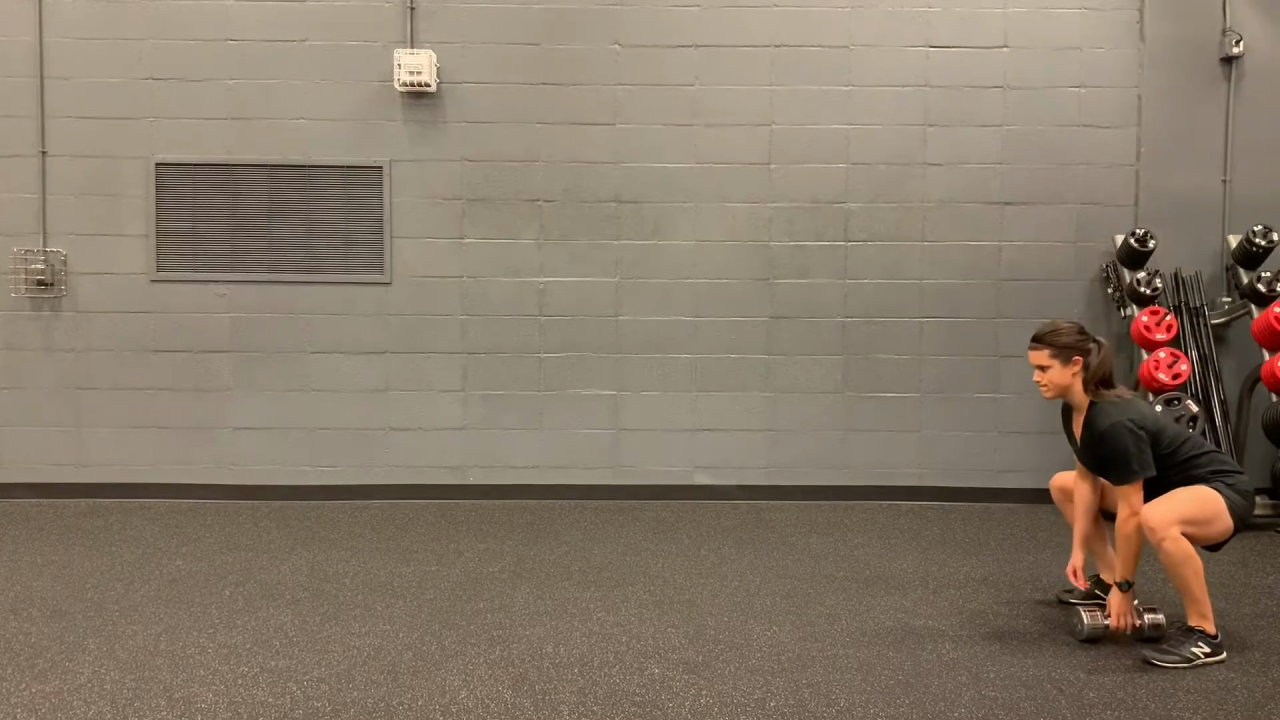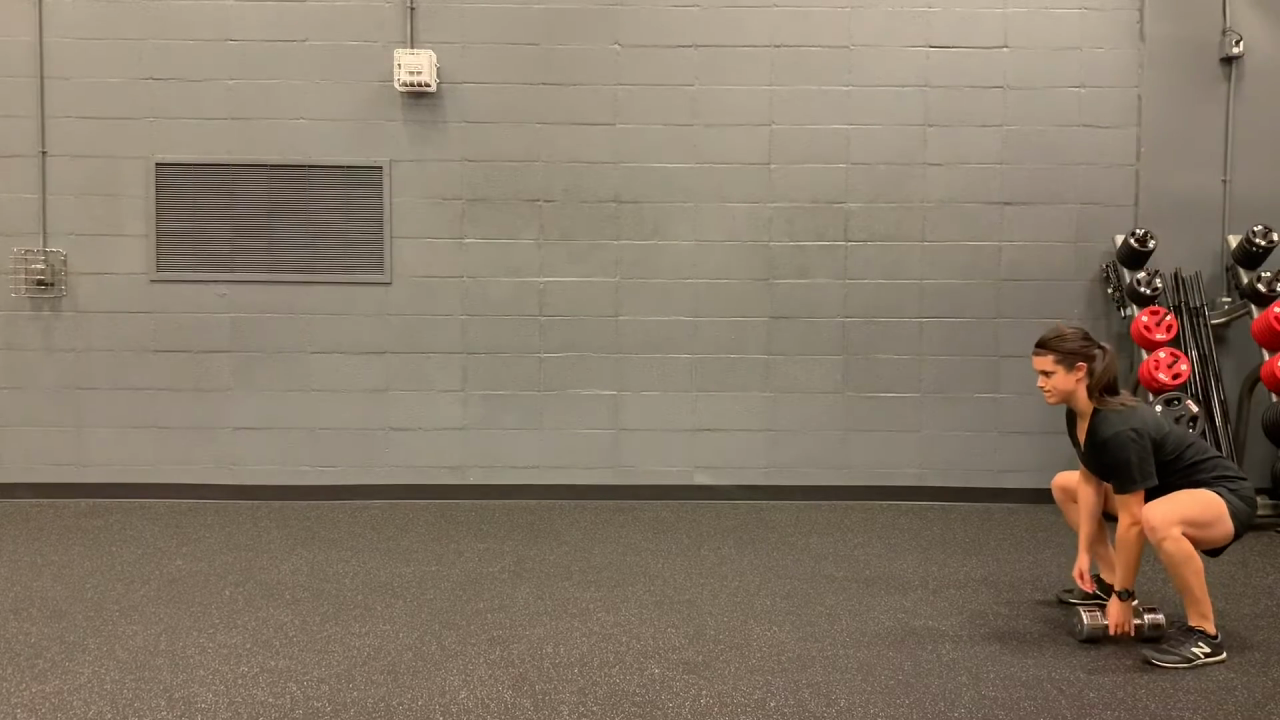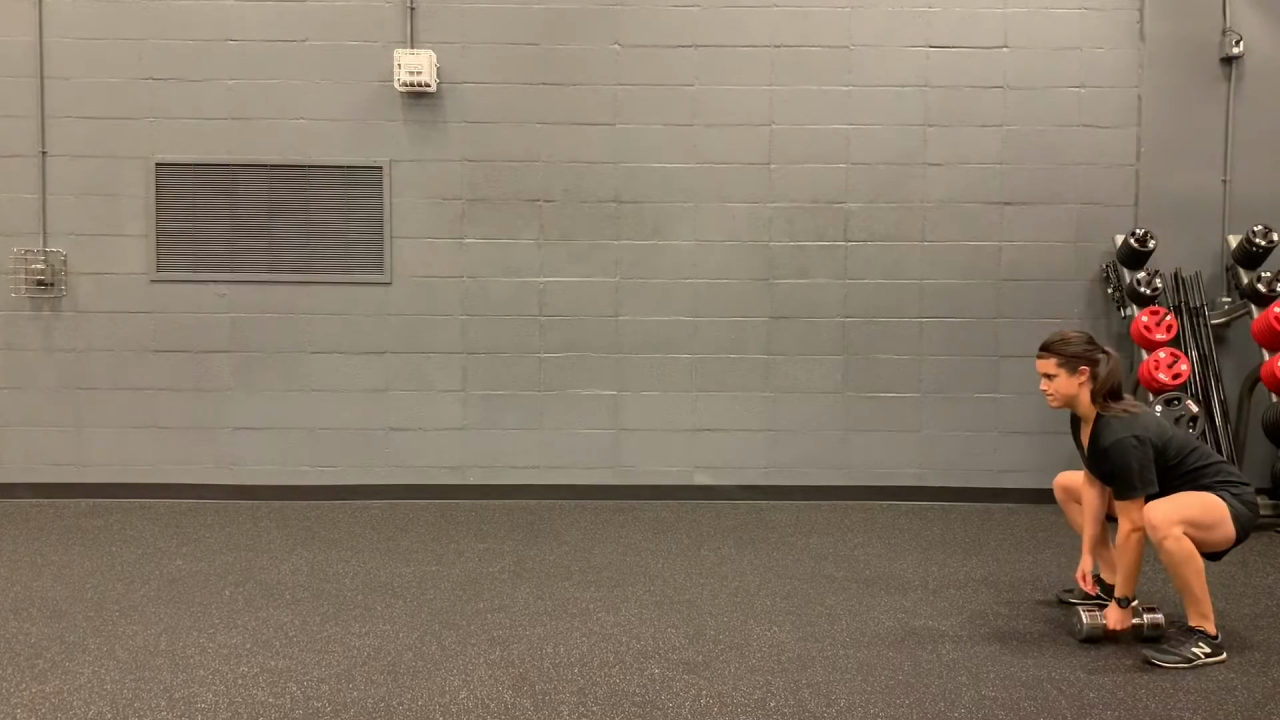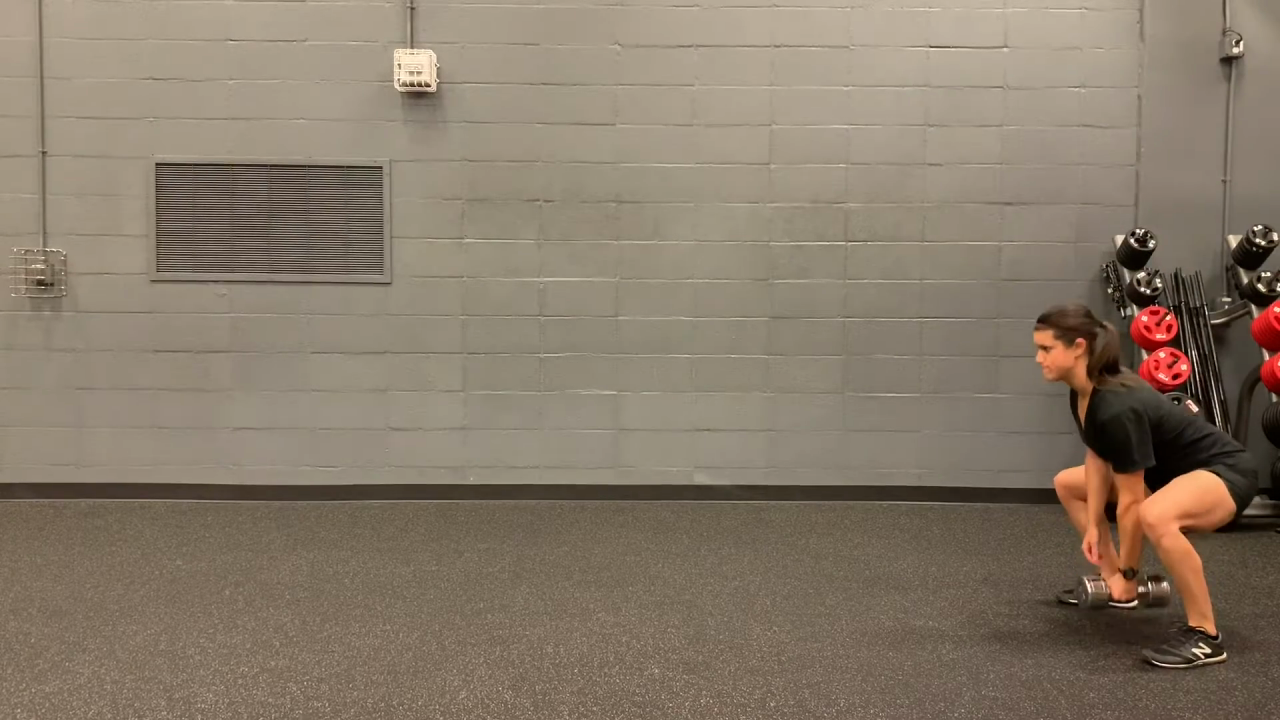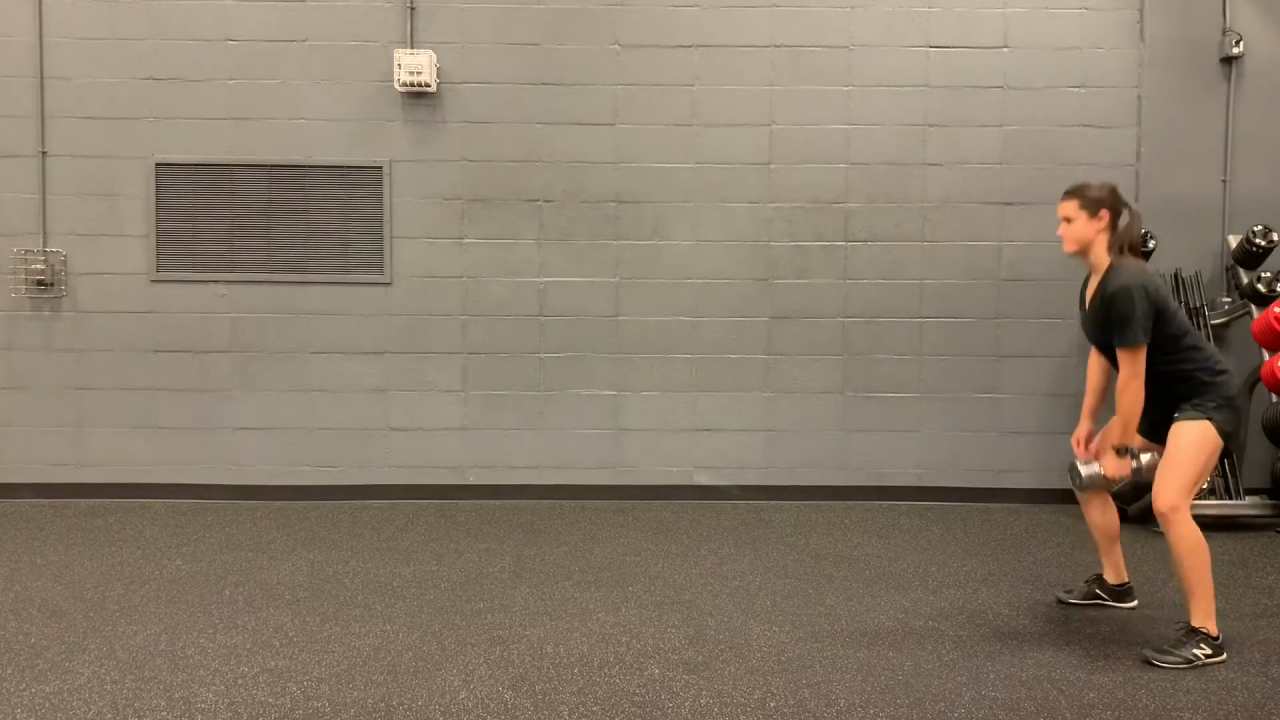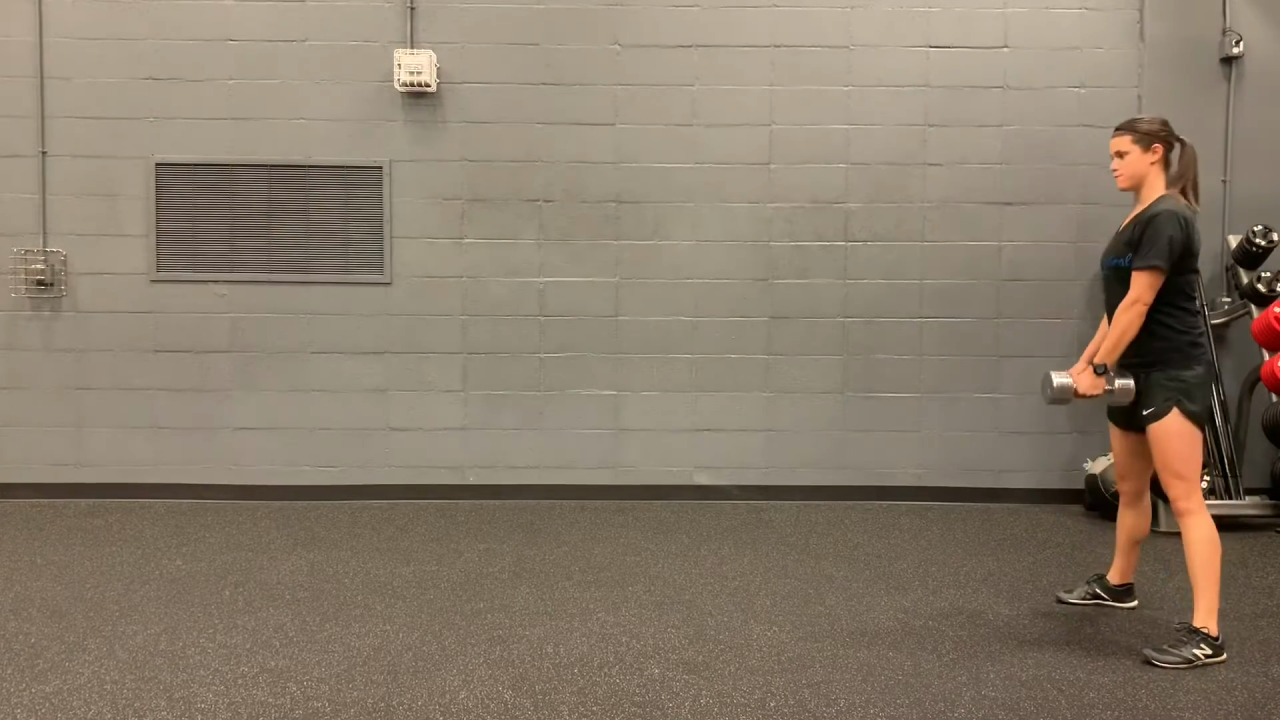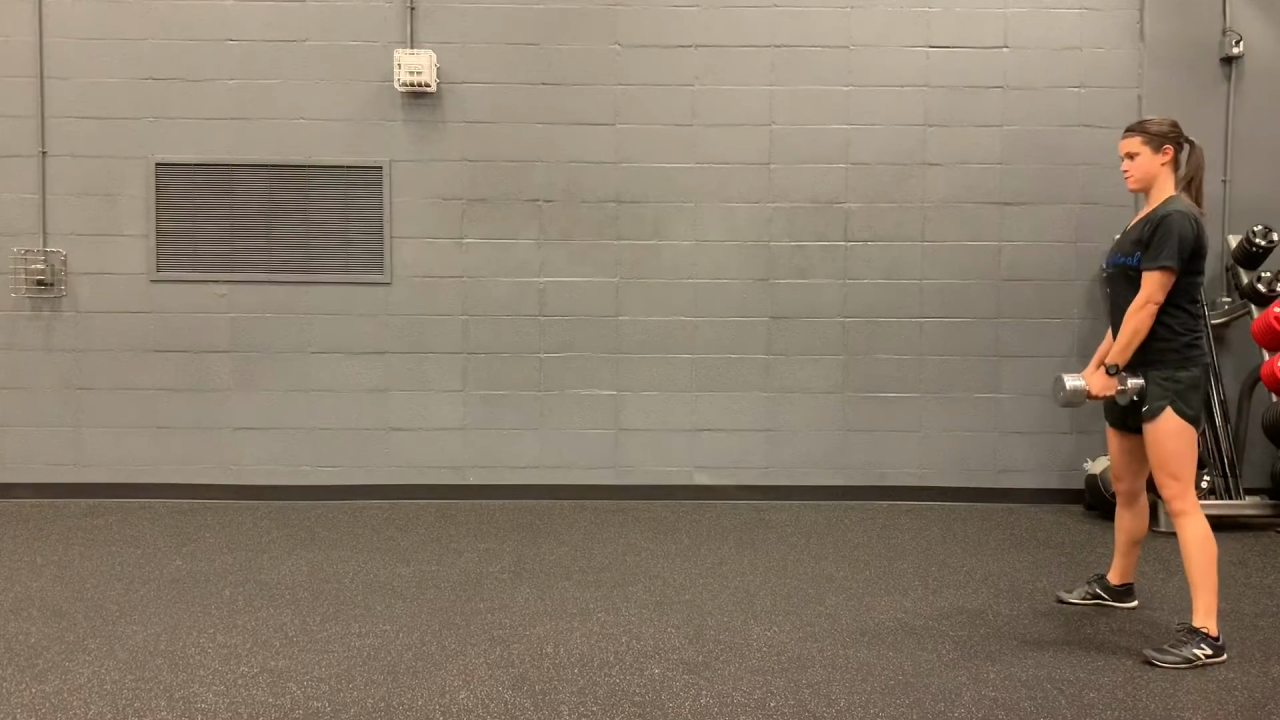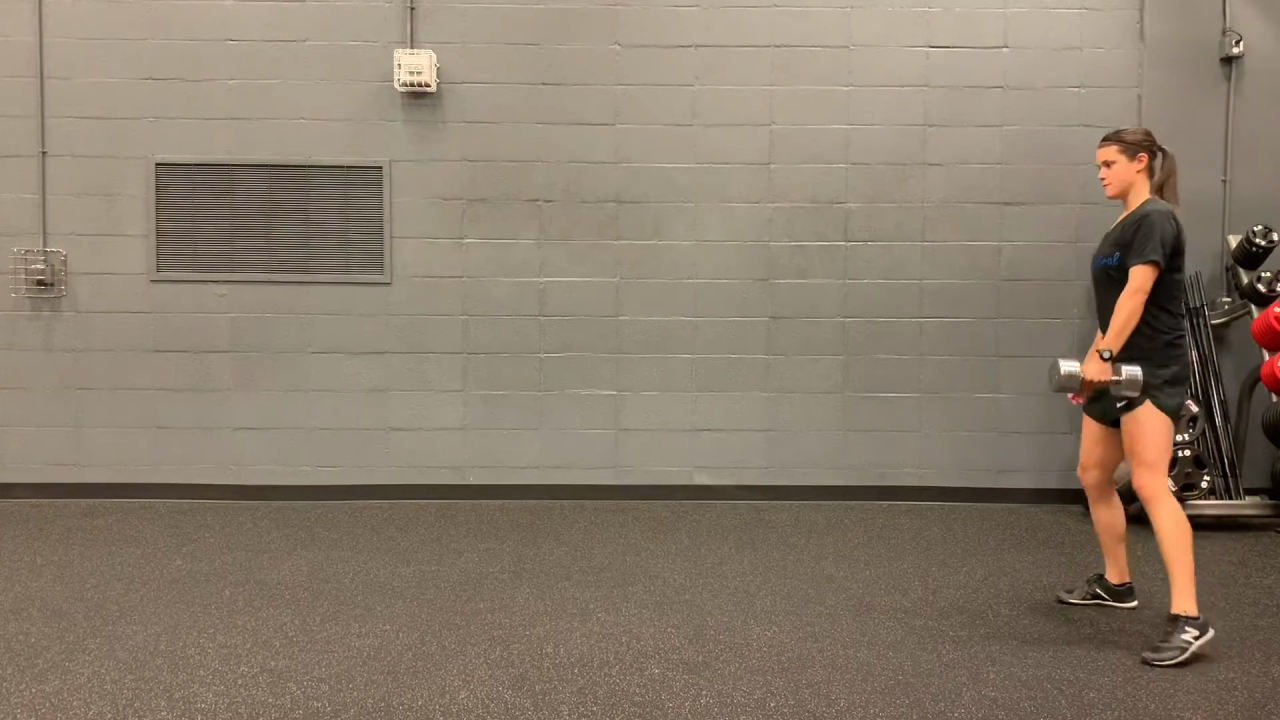
dt=0.4s
person 1, frame 1
left shoulder: (1116, 423)
right shoulder: (1073, 410)
left elbow: (1131, 513)
right elbow: (1087, 479)
left wrist: (1124, 590)
right wrist: (1078, 548)
left hip: (1221, 491)
right hip: (1167, 487)
left knee: (1156, 519)
right knee: (1062, 486)
left ankle: (1204, 634)
right ankle: (1105, 581)
person 1, frame 2
left shoulder: (1119, 430)
right shoulder: (1078, 414)
left elbow: (1132, 521)
right elbow: (1091, 481)
left wrist: (1122, 598)
right wrist: (1084, 552)
left hip: (1225, 497)
right hip: (1169, 490)
left knee: (1157, 520)
right knee: (1064, 487)
left ankle: (1204, 634)
right ankle: (1108, 581)
person 1, frame 3
left shoulder: (1122, 436)
right shoulder: (1083, 418)
left elbow: (1131, 527)
right elbow: (1094, 483)
left wrist: (1122, 603)
right wrist: (1087, 553)
left hip: (1228, 503)
right hip: (1174, 493)
left knee: (1158, 519)
right knee: (1065, 486)
left ankle: (1204, 635)
right ankle: (1108, 582)
person 1, frame 4
left shoulder: (1117, 408)
right shoulder: (1081, 393)
left elbow: (1132, 502)
right elbow: (1097, 459)
left wrist: (1128, 573)
right wrist: (1093, 528)
left hip: (1224, 471)
right hip: (1168, 470)
left knee: (1156, 517)
right knee: (1067, 484)
left ankle: (1205, 635)
right ankle: (1112, 585)
person 1, frame 5
left shoulder: (1126, 285)
right shoulder: (1094, 281)
left elbow: (1131, 376)
right elbow: (1101, 356)
left wrist: (1121, 451)
right wrist: (1087, 422)
left hip: (1203, 399)
right hip: (1158, 402)
left knee: (1167, 503)
left ankle: (1206, 634)
right ankle: (1114, 583)
person 1, frame 6
left shoulder: (1167, 217)
right shoulder: (1140, 217)
left elbow: (1140, 303)
left wrist: (1098, 367)
right wrist: (1088, 359)
left hip: (1173, 375)
right hip: (1137, 373)
left knee: (1184, 499)
right knee: (1130, 488)
left ankle: (1206, 634)
right ankle: (1117, 584)
person 1, frame 7
left shoulder: (1176, 218)
right shoulder: (1146, 219)
left elbow: (1150, 303)
left wrist: (1109, 369)
right wrist: (1099, 364)
left hip: (1171, 375)
right hip: (1136, 373)
left knee: (1178, 499)
right knee: (1126, 487)
left ankle: (1206, 633)
right ankle: (1118, 583)
person 1, frame 8
left shoulder: (1155, 218)
right shoulder: (1122, 224)
left elbow: (1136, 295)
left wrist: (1104, 356)
right wrist: (1089, 364)
left hip: (1153, 370)
right hip: (1119, 370)
left knee: (1152, 489)
right knee: (1093, 477)
left ankle: (1188, 619)
right ankle: (1115, 581)
